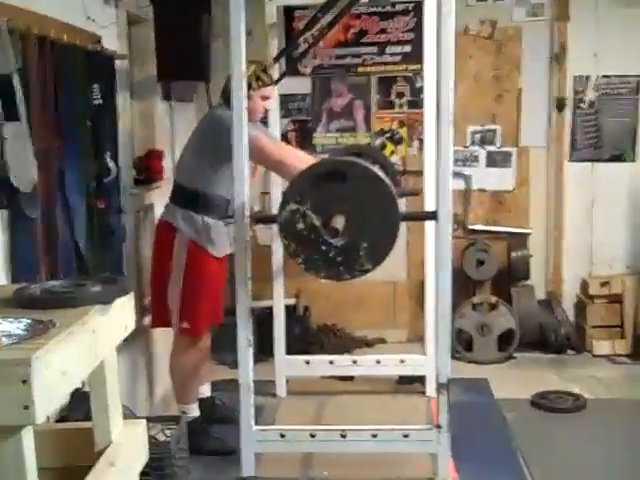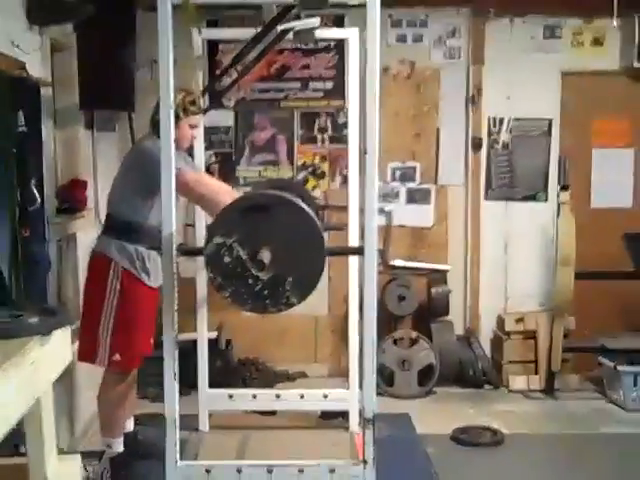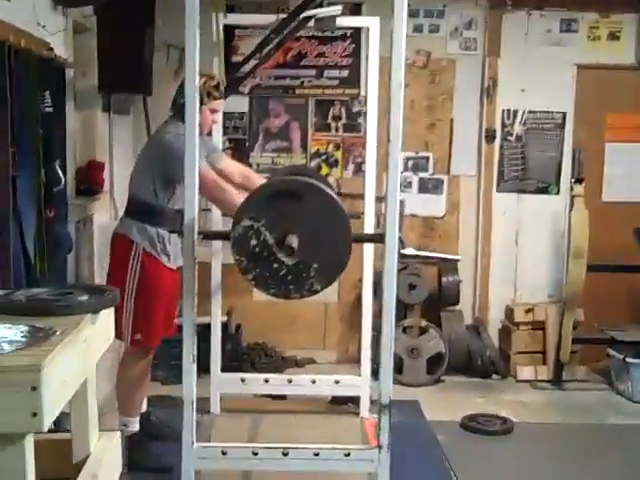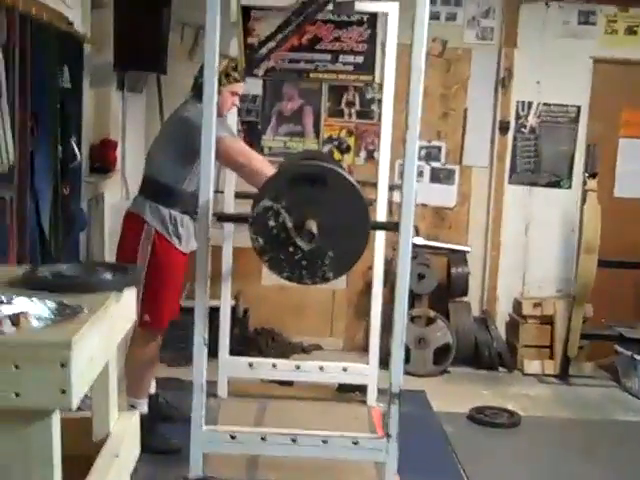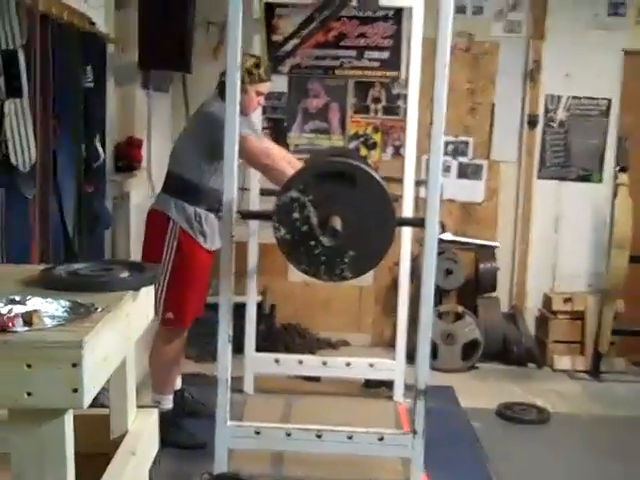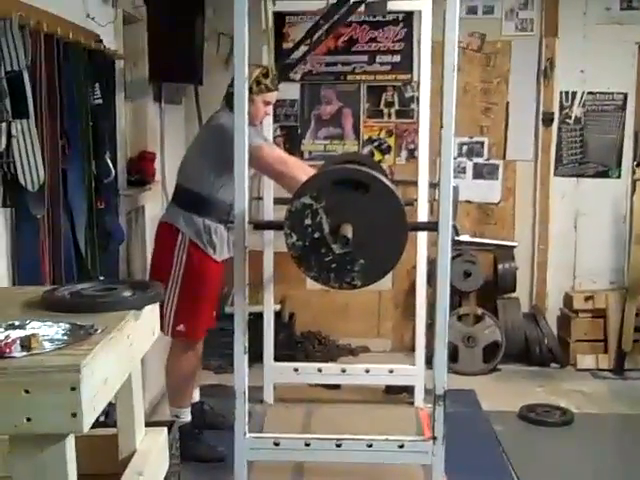
dt=0.4s
person 1, frame 1
left shoulder: (247, 127)
right shoulder: (222, 122)
left elbow: (289, 153)
right elbow: (277, 159)
left hip: (213, 235)
right hip: (189, 234)
left knee: (204, 324)
right knee: (189, 331)
left ankle: (204, 400)
right ankle: (189, 422)
person 1, frame 2
left shoulder: (172, 156)
right shoulder: (150, 153)
left elbow: (214, 186)
right elbow: (202, 193)
left hip: (144, 266)
right hip: (121, 266)
left knee: (132, 359)
right knee: (118, 365)
left ankle: (126, 434)
person 1, frame 3
left shoulder: (195, 140)
right shoulder: (172, 139)
left elbow: (238, 172)
right elbow: (215, 189)
left hip: (163, 247)
right hip: (141, 246)
left knee: (150, 341)
right knee: (137, 344)
left ankle: (140, 417)
right ankle: (128, 435)
person 1, frame 4
left shoulder: (212, 121)
right shoulder: (193, 118)
left elbow: (252, 156)
right elbow: (244, 163)
left hip: (175, 229)
right hip: (154, 227)
left knee: (158, 321)
right knee: (147, 325)
left ankle: (149, 399)
right ankle: (137, 417)
person 1, frame 5
left shoulder: (236, 119)
right shoulder: (217, 116)
left elbow: (279, 153)
right elbow: (267, 162)
left hip: (199, 225)
right hip: (178, 224)
left knee: (182, 318)
right knee: (171, 322)
left ankle: (174, 395)
right ankle: (163, 414)
person 1, frame 6
left shoulder: (244, 129)
right shoulder: (227, 127)
left elbow: (290, 161)
right elbow: (281, 170)
left hip: (209, 237)
right hip: (189, 236)
left knee: (197, 331)
right knee: (186, 336)
left ankle: (193, 407)
right ankle: (181, 428)
